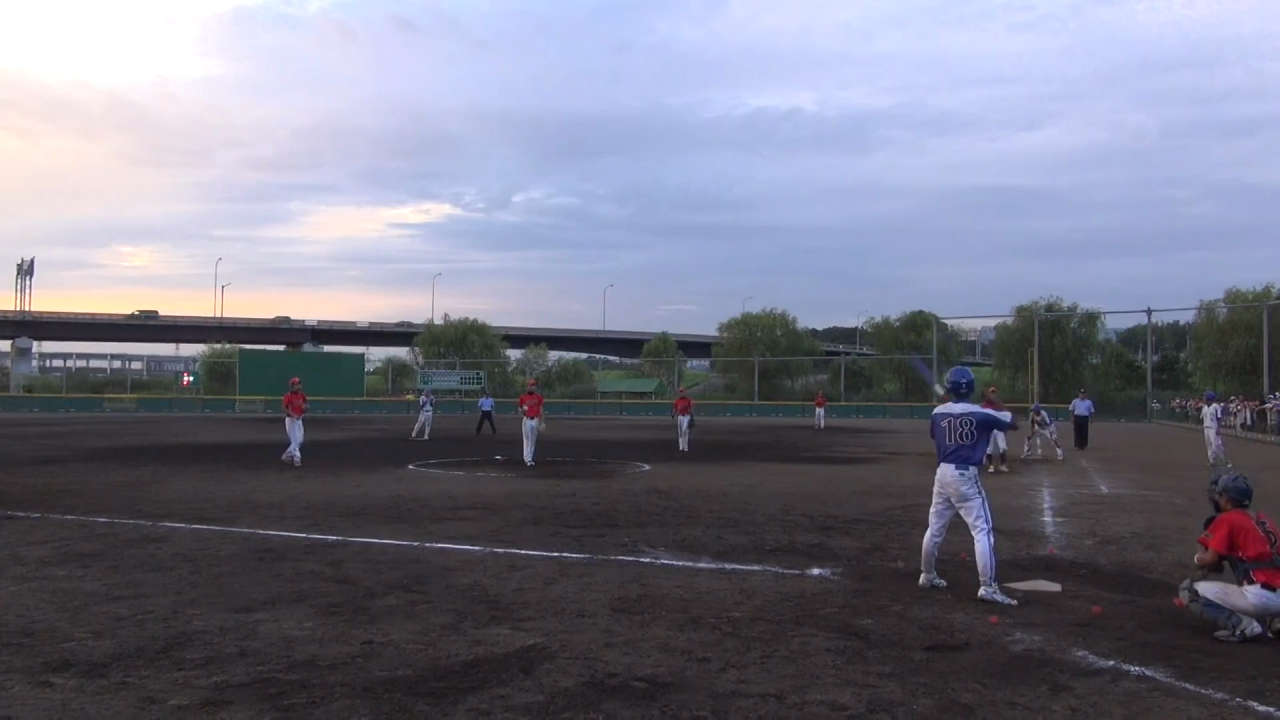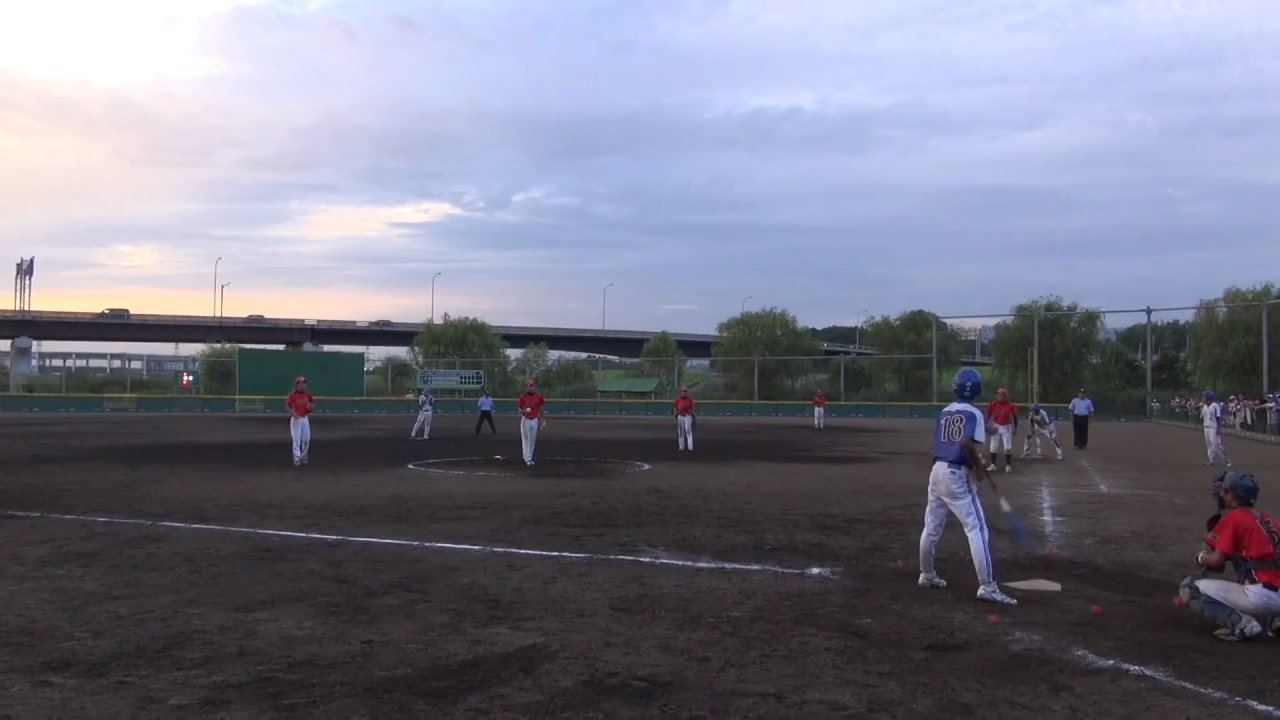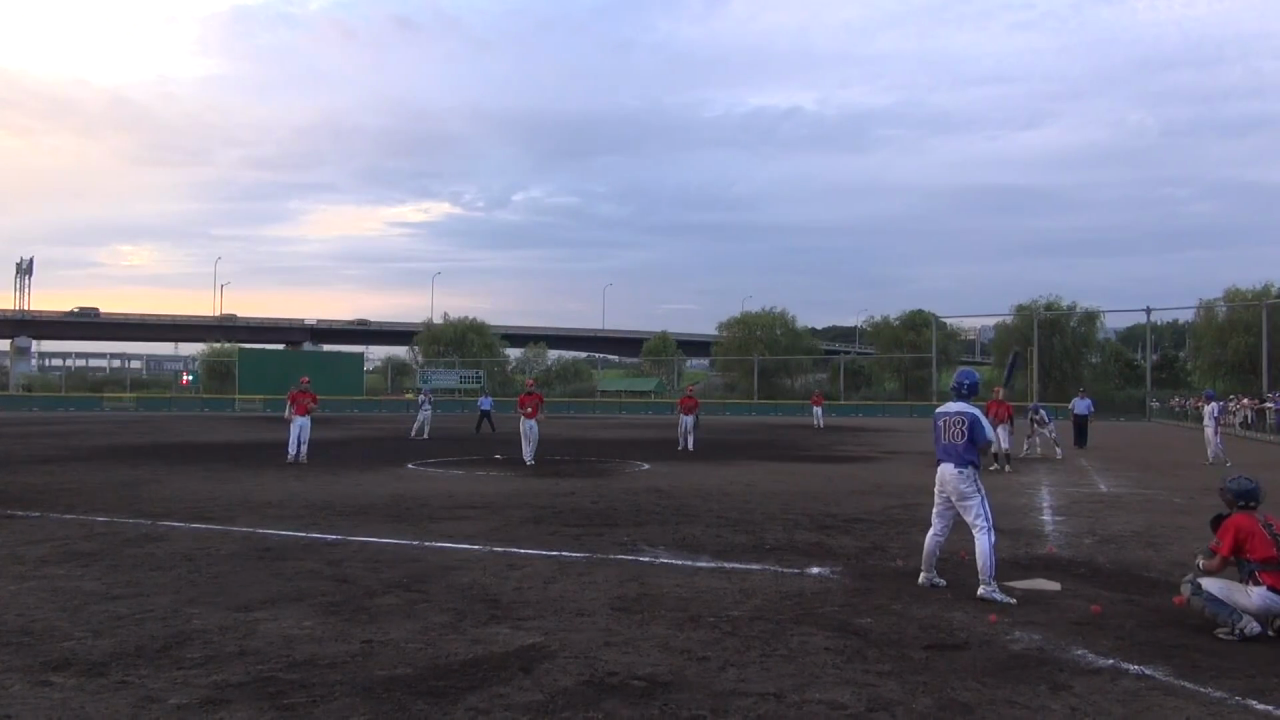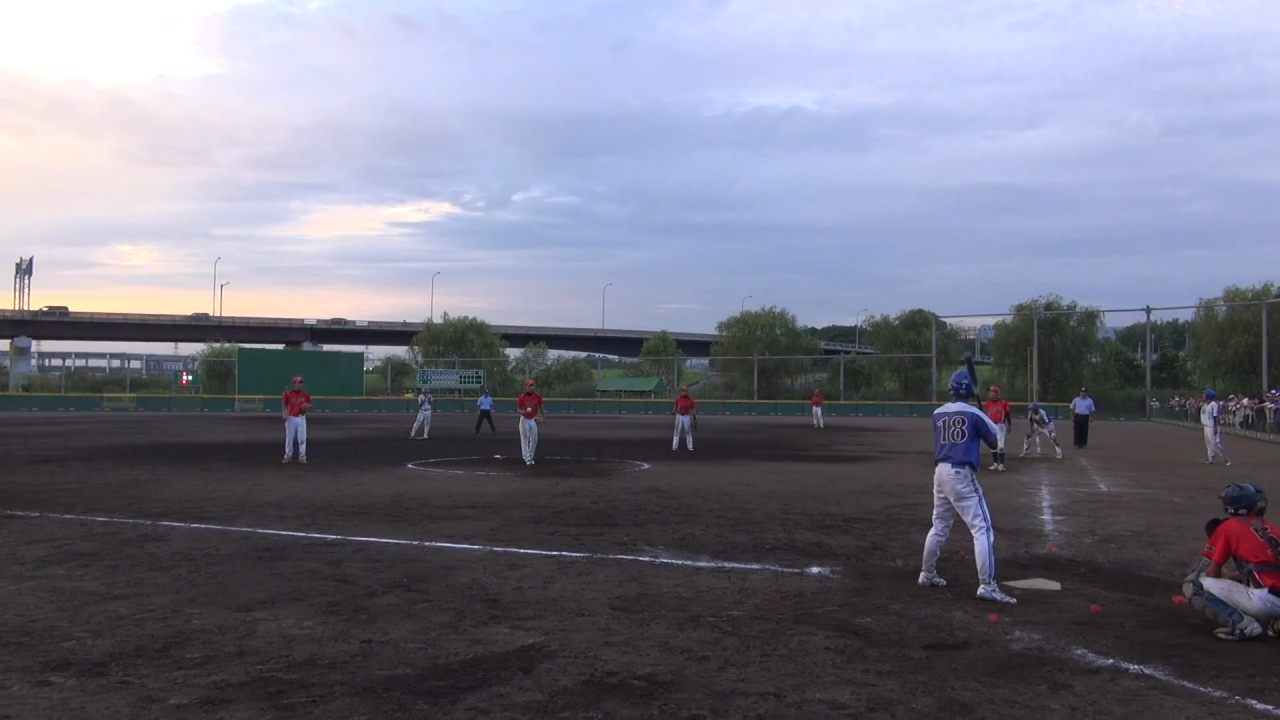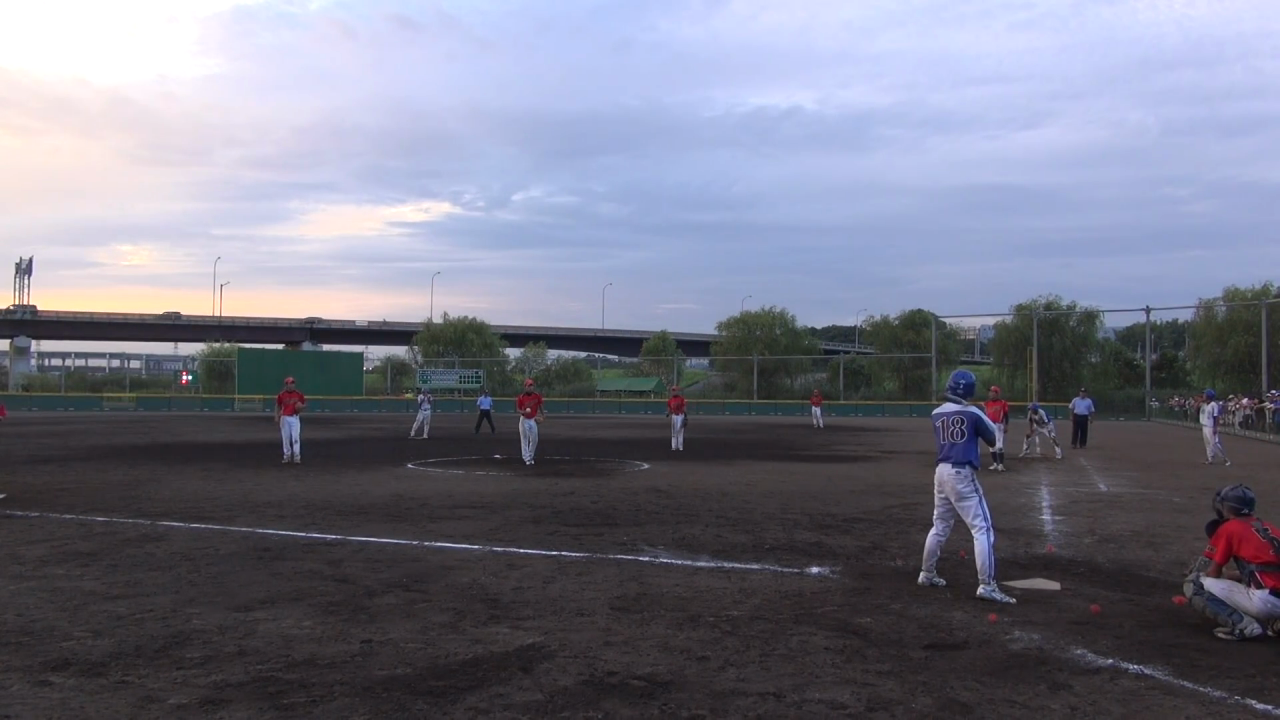
dt=0.5s
person 1, frame 1
left shoulder: (937, 413)
right shoulder: (981, 413)
right elbow: (1013, 424)
right wrist: (998, 410)
left hip: (943, 473)
right hip: (966, 476)
left knee: (935, 527)
right knee: (982, 531)
left ankle: (927, 575)
right ankle: (988, 588)
person 1, frame 2
left shoulder: (945, 412)
right shoulder: (973, 414)
right elbow: (966, 443)
right wrist: (978, 466)
left hip: (937, 471)
right hip: (957, 475)
left knee: (932, 527)
right knee: (976, 530)
left ankle: (927, 575)
right ankle: (987, 587)
person 1, frame 3
left shoulder: (939, 412)
right shoulder: (973, 414)
right elbow: (984, 448)
right wrist: (989, 431)
left hip: (943, 472)
right hip: (964, 475)
left knee: (938, 527)
right knee: (983, 530)
left ankle: (927, 574)
right ankle: (987, 586)
person 1, frame 4
left shoulder: (938, 414)
right shoulder: (974, 414)
right elbow: (993, 443)
right wrist: (985, 422)
left hip: (941, 473)
right hip: (962, 475)
left knee: (939, 526)
right knee: (982, 530)
left ankle: (927, 574)
right ankle: (987, 586)
person 1, frame 5
left shoulder: (937, 413)
right shoulder: (972, 413)
right elbow: (992, 441)
left hip: (941, 472)
right hip: (962, 475)
left knee: (940, 526)
right knee: (982, 530)
left ankle: (927, 574)
right ankle: (987, 585)
person 2, frame 1
left shoulder: (1226, 519)
right shoulder: (1262, 521)
left elbow: (1210, 559)
left wrist: (1197, 559)
right wrist: (1225, 557)
left hip: (1258, 597)
left knee: (1188, 590)
left ankle: (1243, 627)
person 2, frame 2
left shoulder: (1232, 518)
left elbow: (1217, 560)
left wrist: (1201, 557)
right wrist: (1230, 554)
left hip: (1259, 596)
left knee: (1189, 588)
left ankle: (1241, 624)
person 2, frame 3
left shoulder: (1234, 522)
left elbow: (1217, 566)
left wrist: (1200, 563)
right wrist: (1233, 560)
left hip: (1261, 598)
left knee: (1190, 585)
left ankle: (1241, 624)
person 2, frame 4
left shoulder: (1227, 527)
left elbow: (1213, 573)
right wrist: (1229, 575)
left hip: (1262, 601)
left knee: (1192, 584)
left ankle: (1243, 625)
person 2, frame 5
left shoulder: (1228, 528)
left elbow: (1213, 574)
right wrist: (1228, 574)
left hip: (1263, 602)
left knee: (1193, 584)
left ankle: (1243, 625)
